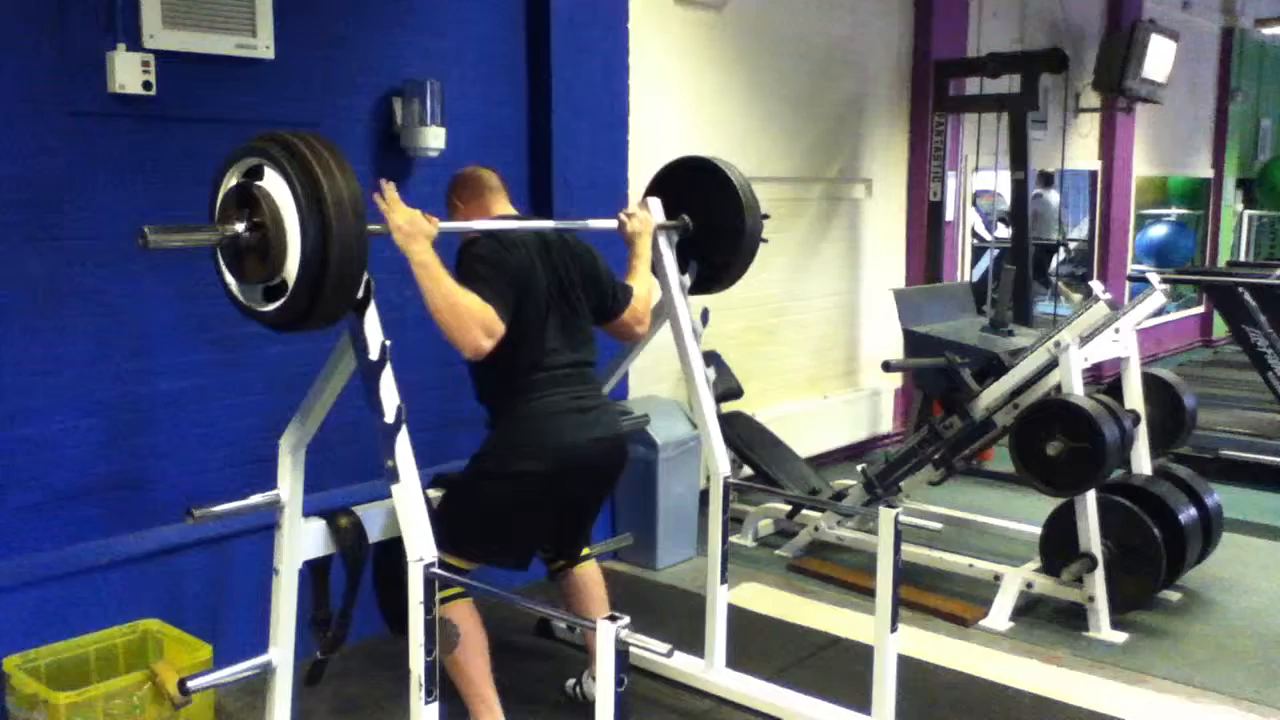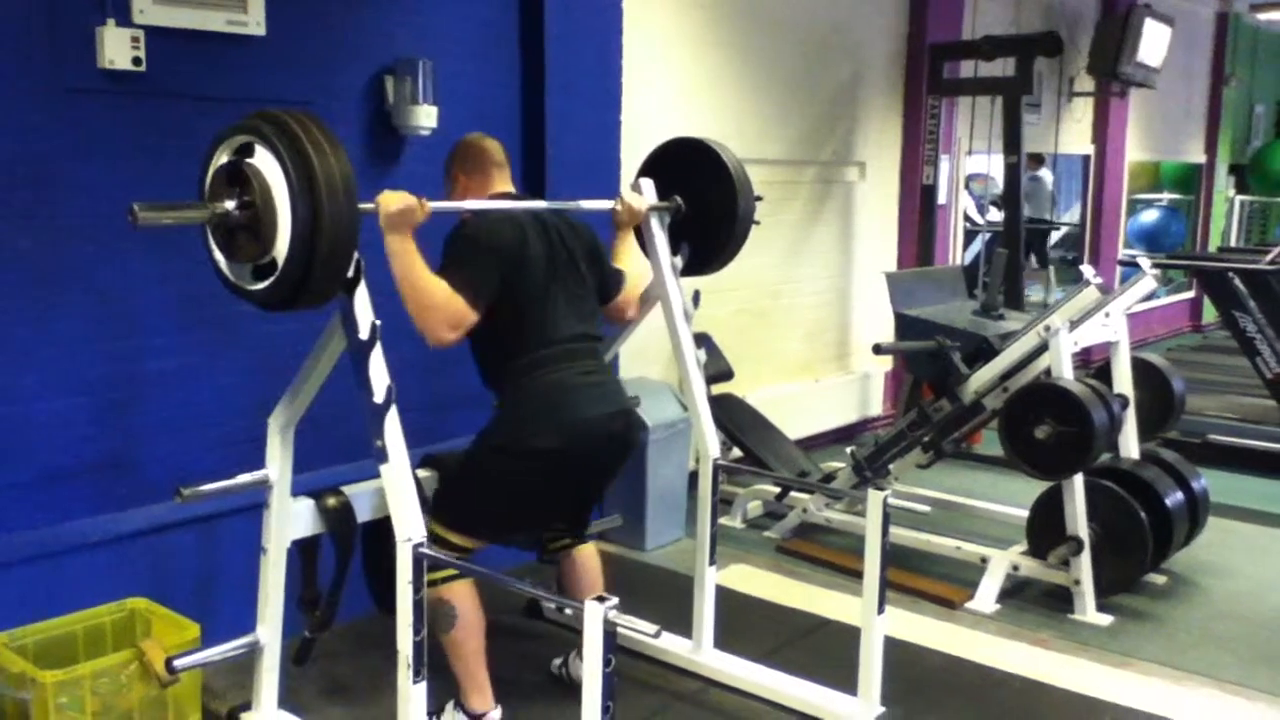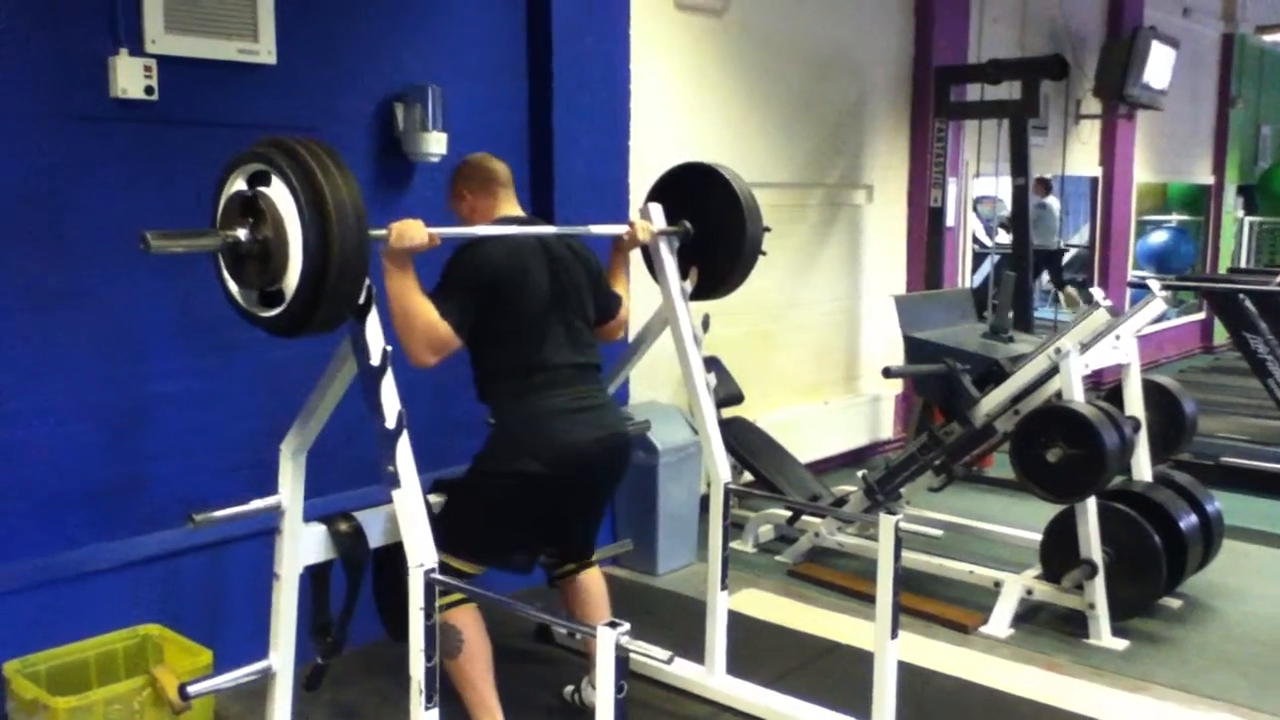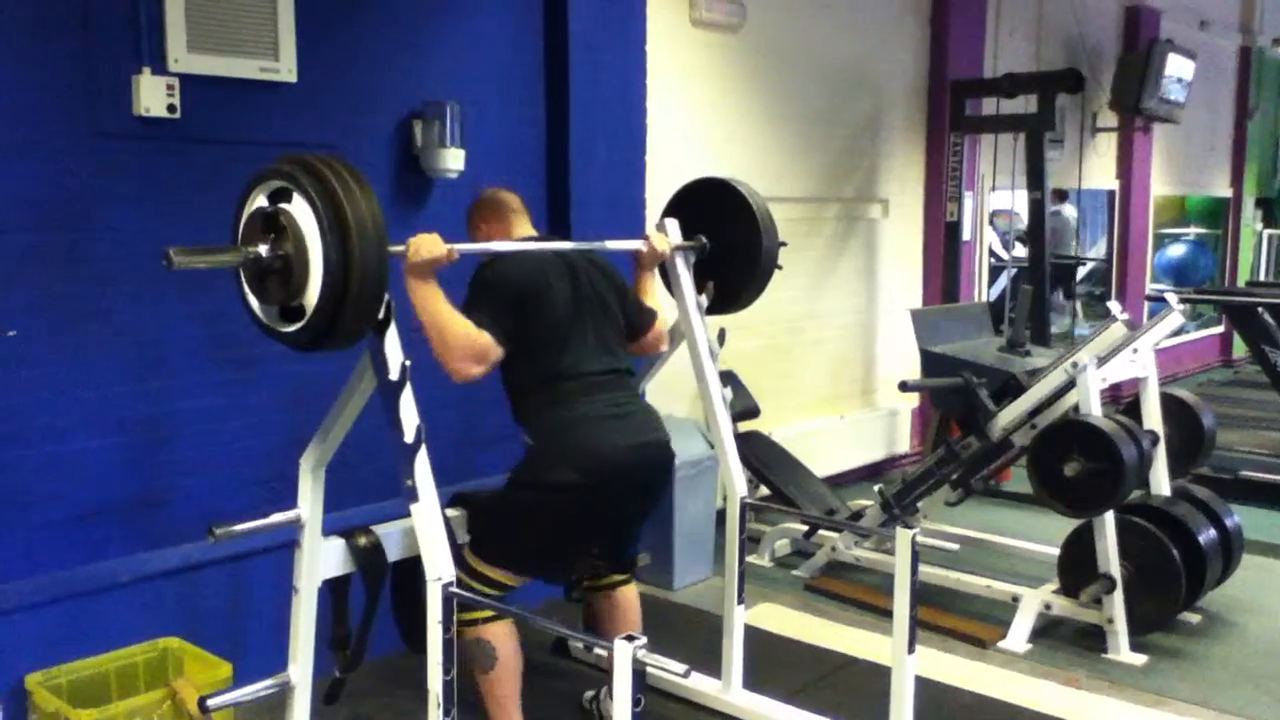
dt=0.7s
person 1, frame 1
left shoulder: (485, 250)
right shoulder: (573, 246)
left elbow: (477, 337)
right elbow: (636, 323)
left wrist: (419, 249)
right wrist: (642, 245)
left hip: (536, 443)
right hip: (605, 435)
left knee: (436, 571)
right knee: (567, 547)
person 1, frame 2
left shoulder: (480, 231)
right shoulder: (570, 225)
left elbow: (444, 325)
right elbow: (626, 306)
left wrist: (399, 237)
right wrist: (627, 230)
left hip: (544, 422)
right hip: (613, 413)
left knee: (437, 552)
right knee: (565, 528)
right ankle: (592, 660)
person 1, frame 3
left shoulder: (480, 256)
right shoulder: (574, 248)
left elbow: (427, 348)
right elbow: (614, 325)
left wrist: (397, 264)
right wrist: (624, 253)
left hip: (535, 443)
right hip: (606, 432)
left knee: (441, 577)
right knee: (572, 554)
person 1, frame 4
left shoulder: (502, 272)
right shoulder: (595, 264)
left elbow: (466, 361)
right elbow: (653, 340)
left wrist: (420, 278)
right wrist: (648, 268)
left hip: (577, 454)
right hip: (650, 443)
left knee: (474, 591)
right knee: (610, 564)
